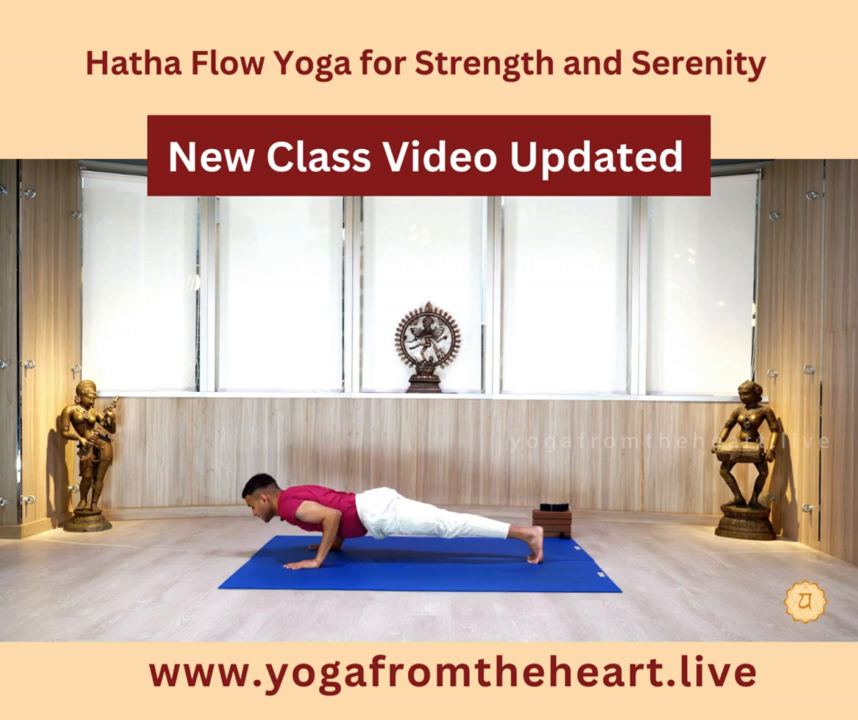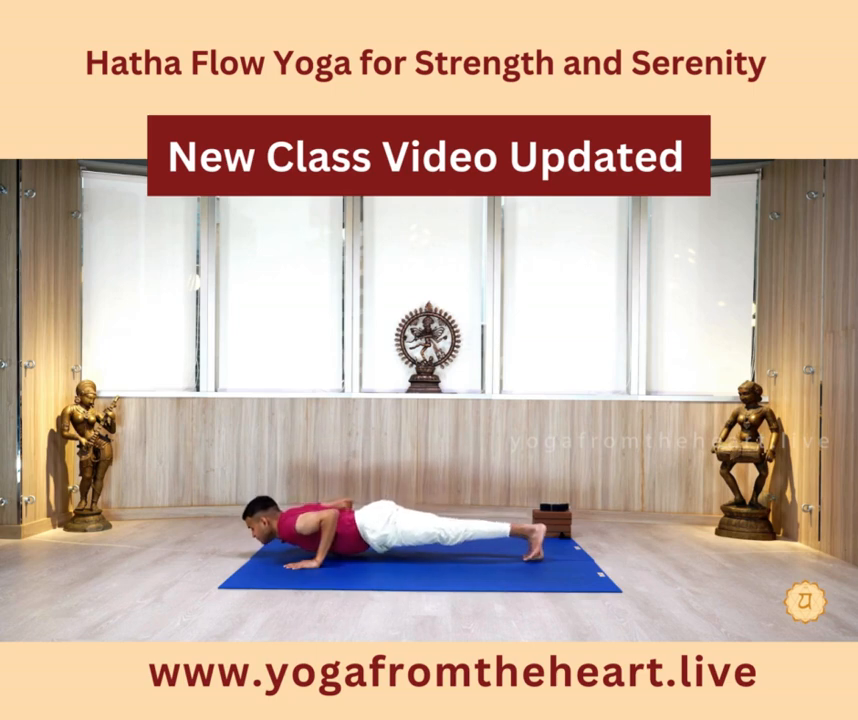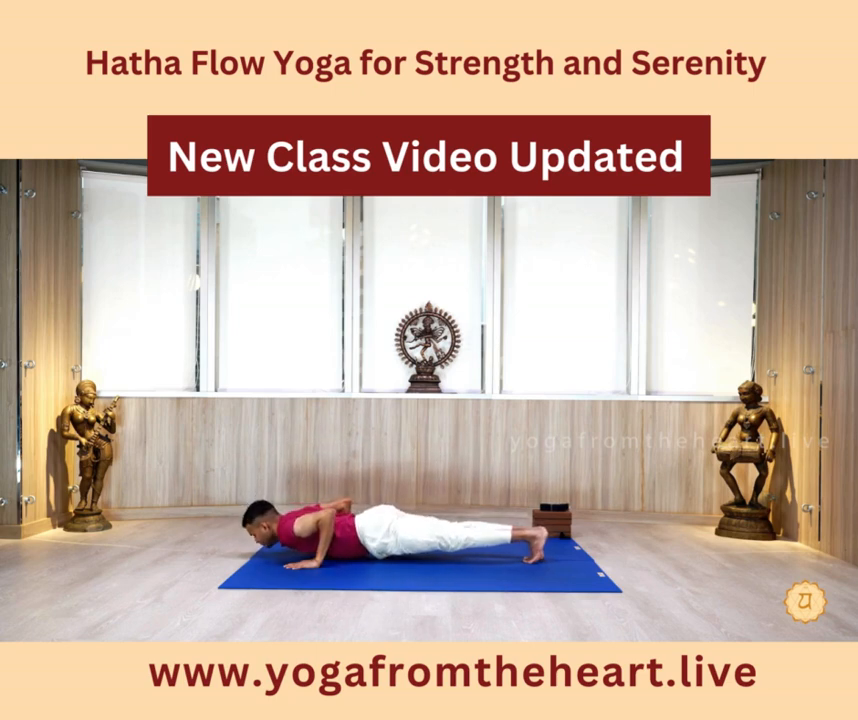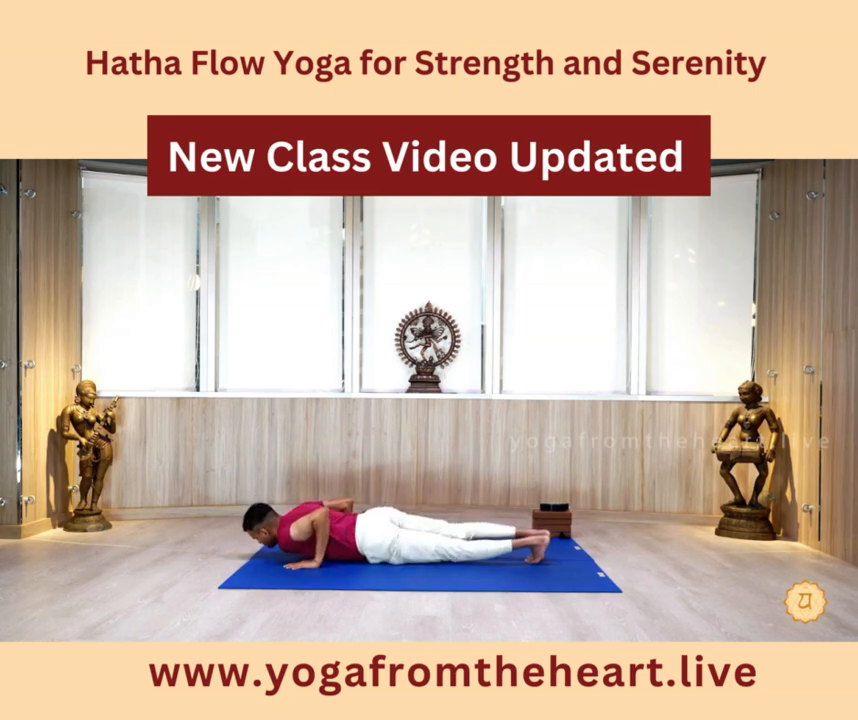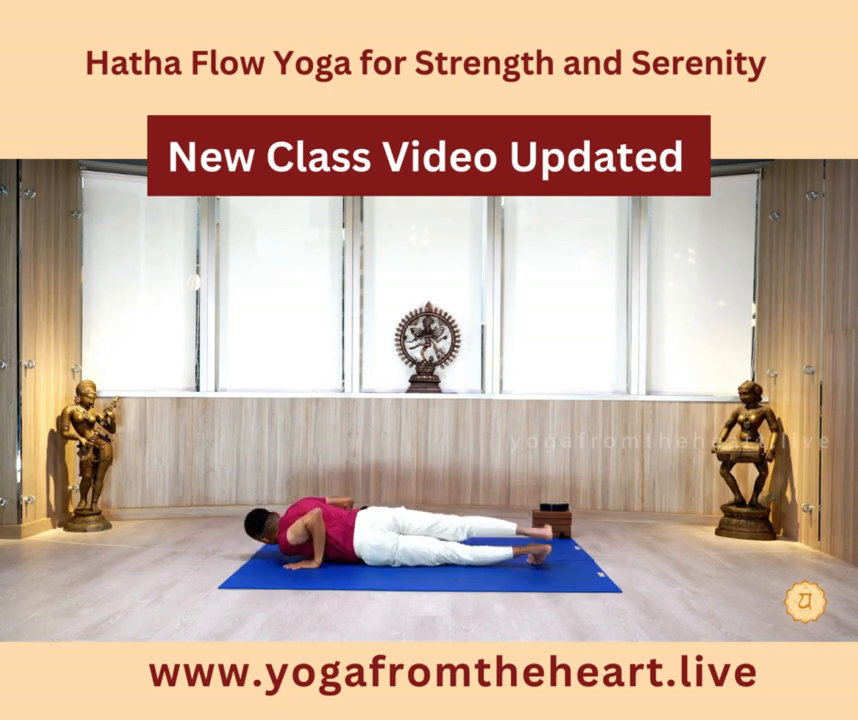
dt=0.7s
person 1, frame 1
left shoulder: (287, 505)
right shoulder: (295, 494)
left elbow: (332, 516)
left wrist: (318, 560)
right wrist: (336, 542)
left hip: (375, 512)
right hip: (376, 502)
left knee: (447, 526)
right knee: (449, 523)
left ankle: (527, 533)
right ankle: (526, 531)
person 1, frame 2
left shoulder: (287, 526)
right shoulder: (297, 515)
left elbow: (330, 516)
right elbow: (345, 503)
left wrist: (318, 559)
right wrist: (335, 543)
left hip: (376, 527)
right hip: (377, 514)
left knee: (447, 532)
right knee: (448, 529)
left ankle: (529, 529)
right ankle: (527, 529)
person 1, frame 3
left shoulder: (288, 531)
right shoulder: (297, 517)
left elbow: (327, 515)
right elbow: (344, 502)
left wrist: (317, 559)
left hip: (376, 533)
right hip: (377, 518)
left knee: (452, 539)
right knee: (455, 530)
left ankle: (529, 535)
right ankle: (529, 530)
person 1, frame 4
left shoulder: (287, 537)
right shoulder: (298, 512)
left elbow: (321, 516)
right elbow: (347, 502)
left wrist: (317, 559)
left hip: (377, 544)
right hip: (378, 517)
left knee: (454, 550)
right knee: (459, 531)
left ankle: (530, 542)
right ankle: (532, 533)
person 1, frame 5
left shoulder: (287, 541)
right shoulder: (299, 505)
left elbow: (315, 518)
right elbow: (347, 501)
left wrist: (317, 559)
left hip: (373, 548)
right hip: (374, 517)
left knee: (453, 553)
right knee: (458, 527)
left ankle: (527, 548)
right ankle: (531, 533)
